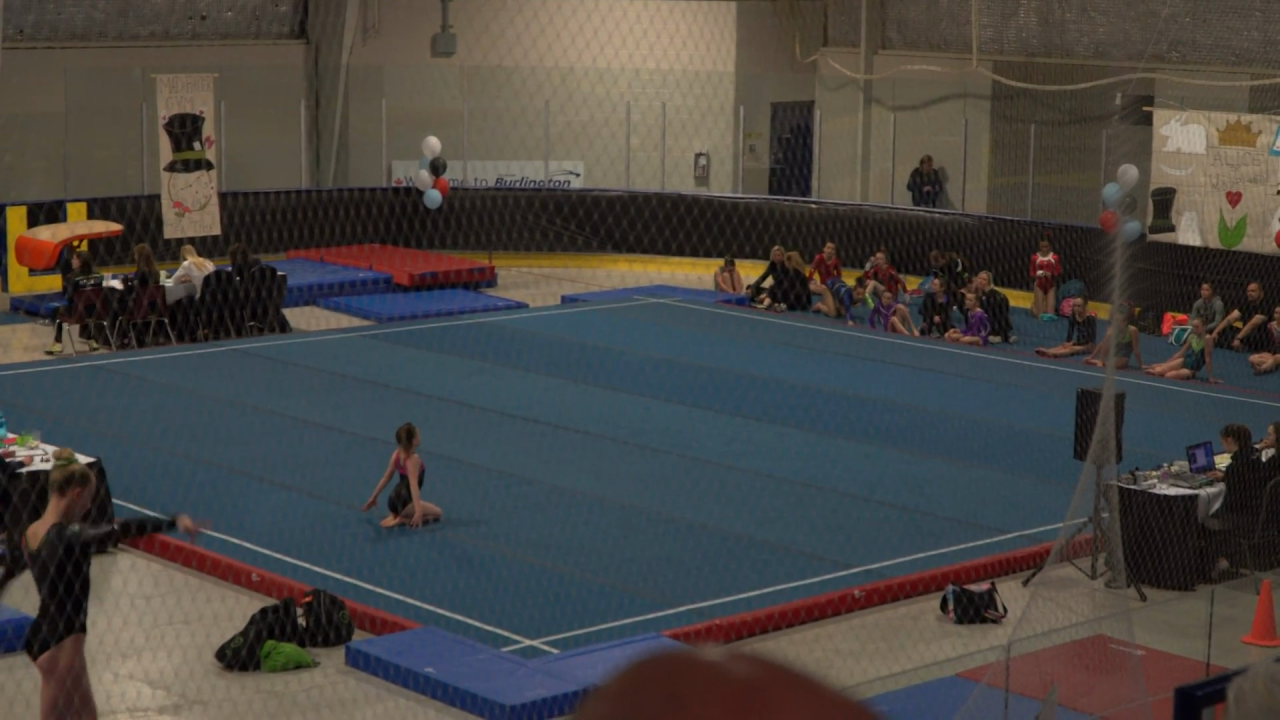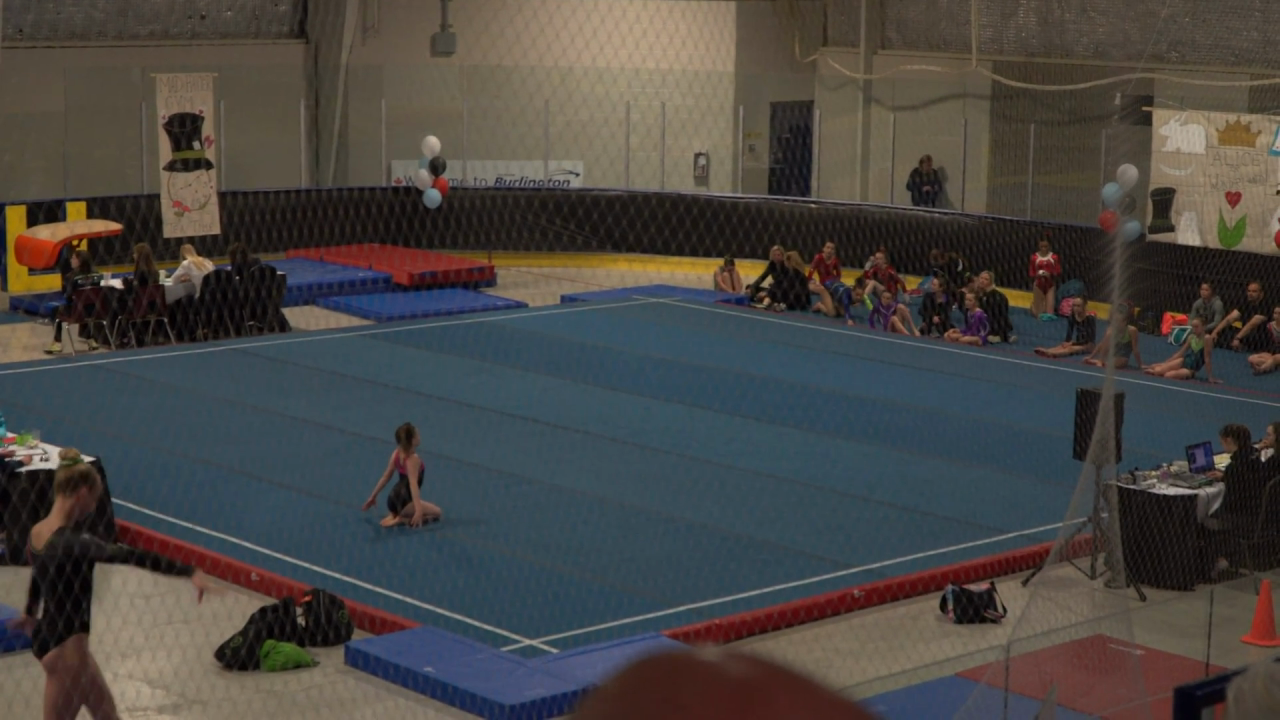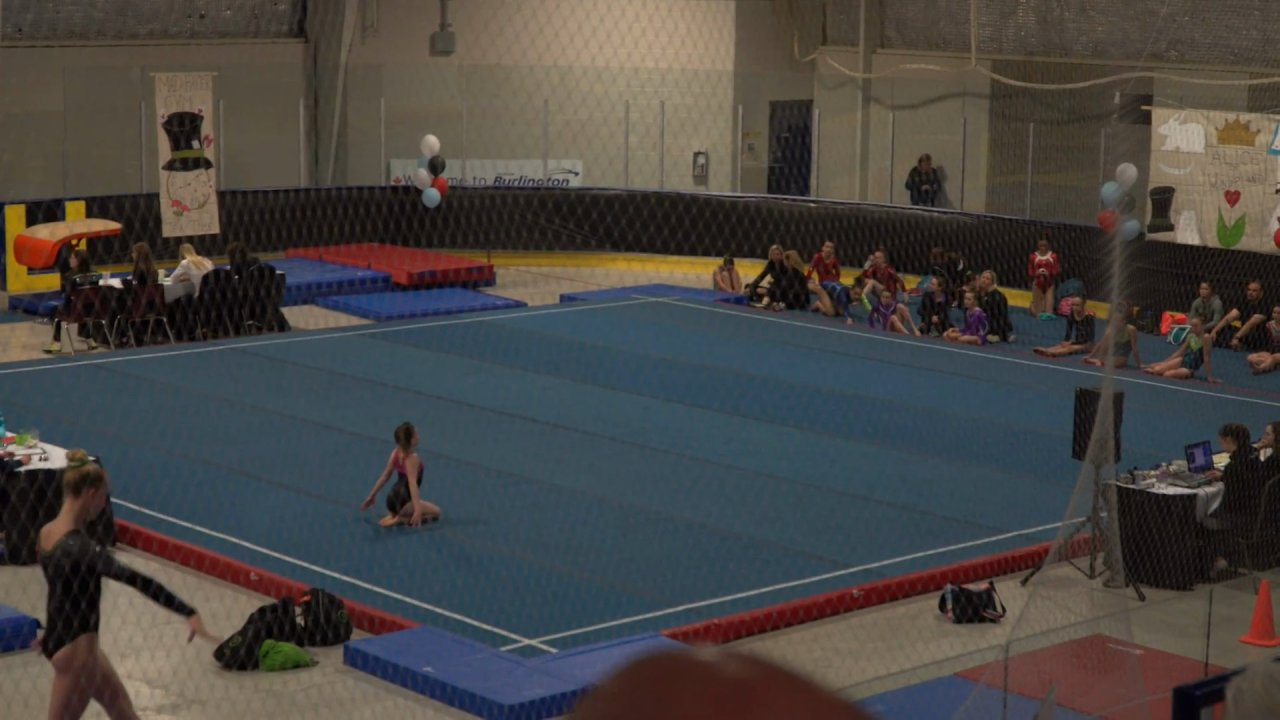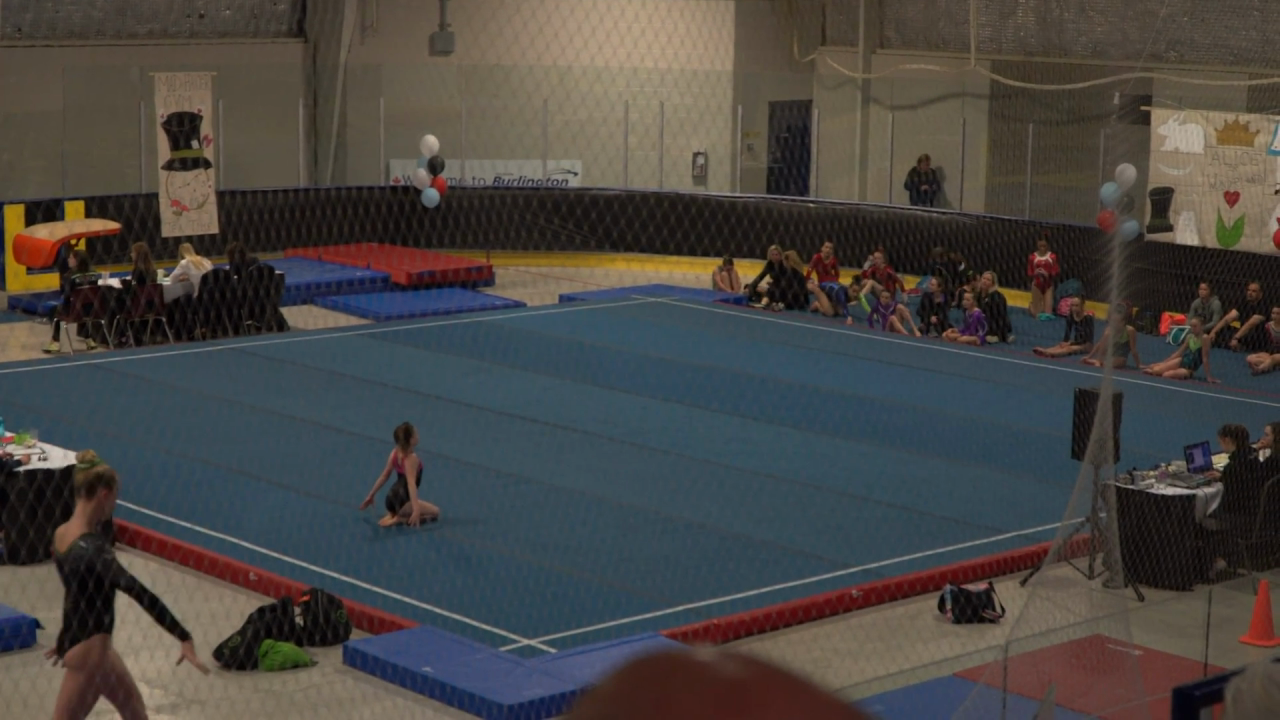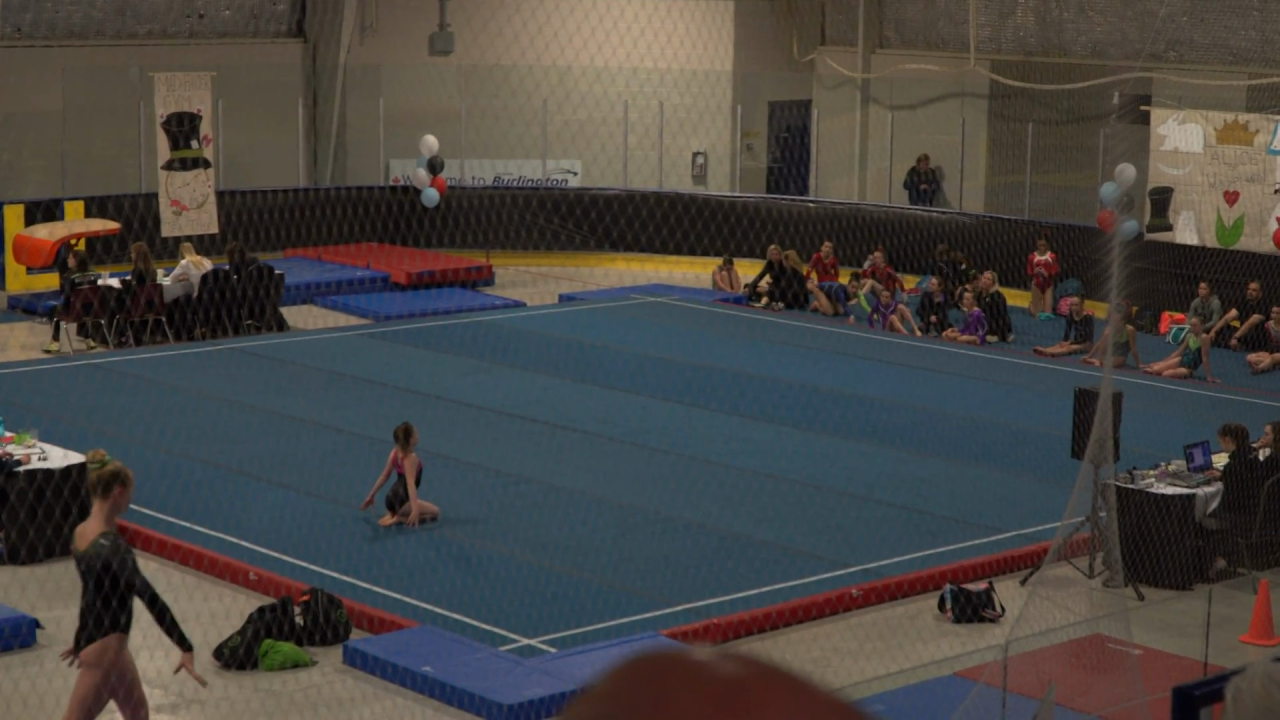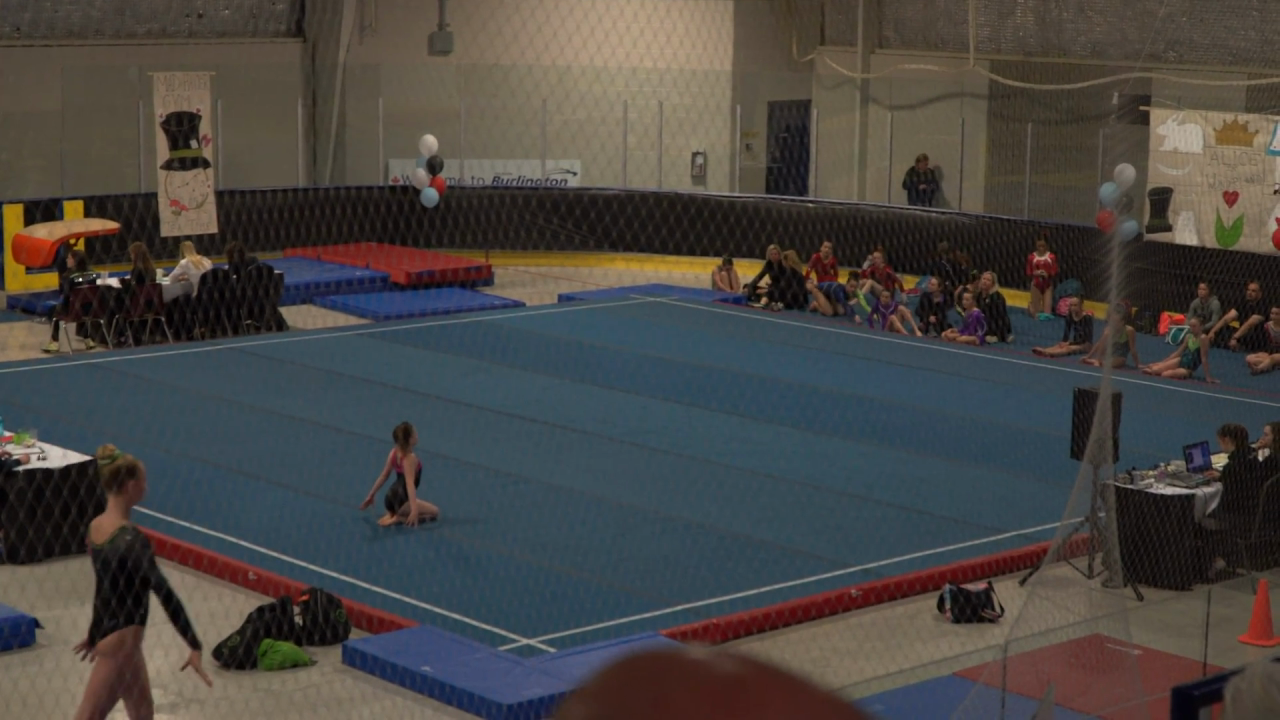
dt=0.1s
person 1, frame 1
left shoulder: (33, 532)
right shoulder: (66, 536)
right elbow: (119, 531)
right wrist: (174, 521)
left hip: (42, 636)
right hip: (61, 645)
person 1, frame 2
left shoulder: (38, 533)
right shoulder: (70, 542)
right elbow: (128, 555)
left wrist: (30, 613)
right wrist: (188, 572)
left hip: (49, 636)
right hip: (66, 644)
person 1, frame 3
left shoulder: (48, 533)
right shoulder: (78, 545)
right elbow: (134, 579)
right wrist: (189, 613)
left hip: (62, 636)
right hip: (75, 646)
person 1, frame 4
left shoulder: (63, 535)
right shoulder: (91, 548)
right elbow: (138, 593)
right wrist: (185, 638)
left hip: (87, 640)
right hip: (89, 647)
person 1, frame 5
left shoulder: (82, 533)
right shoulder: (111, 546)
right elbow: (149, 597)
right wrist: (186, 649)
left hip: (94, 637)
right hip: (105, 647)
person 1, frame 6
left shoulder: (97, 527)
right shoulder: (131, 540)
right elbow: (164, 594)
right wrist: (195, 646)
left hip: (109, 631)
right hip: (121, 638)
